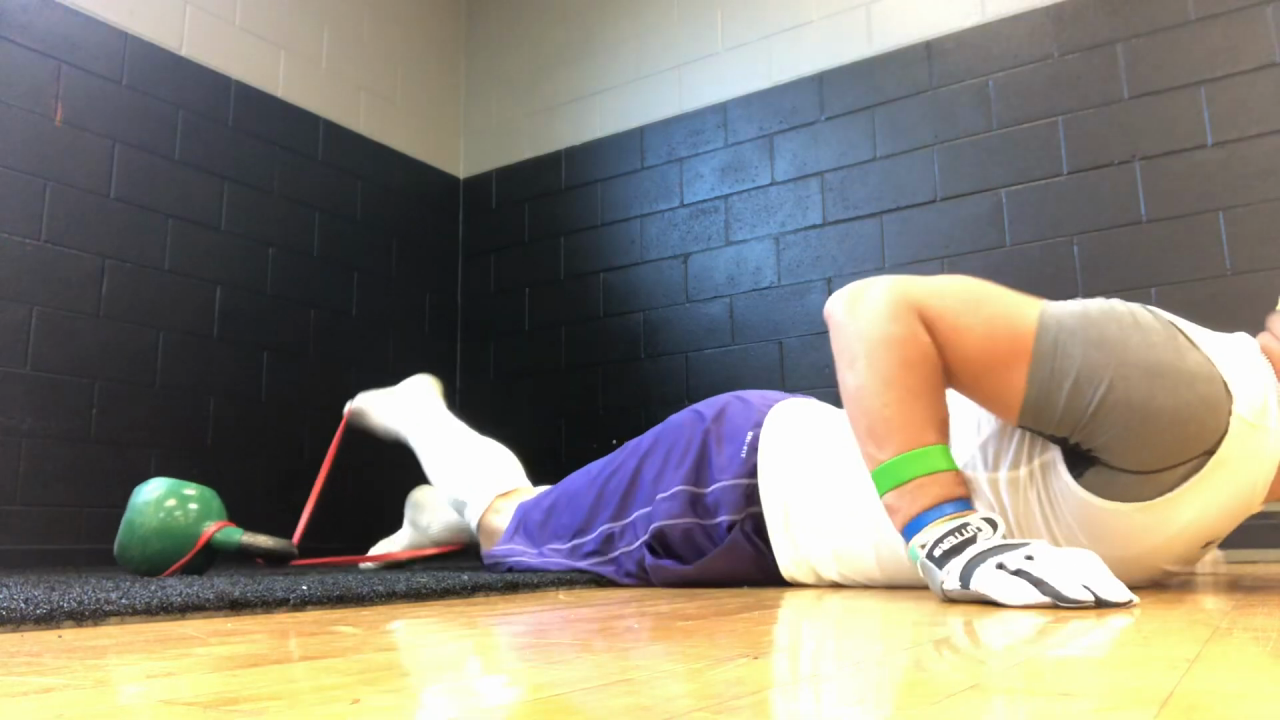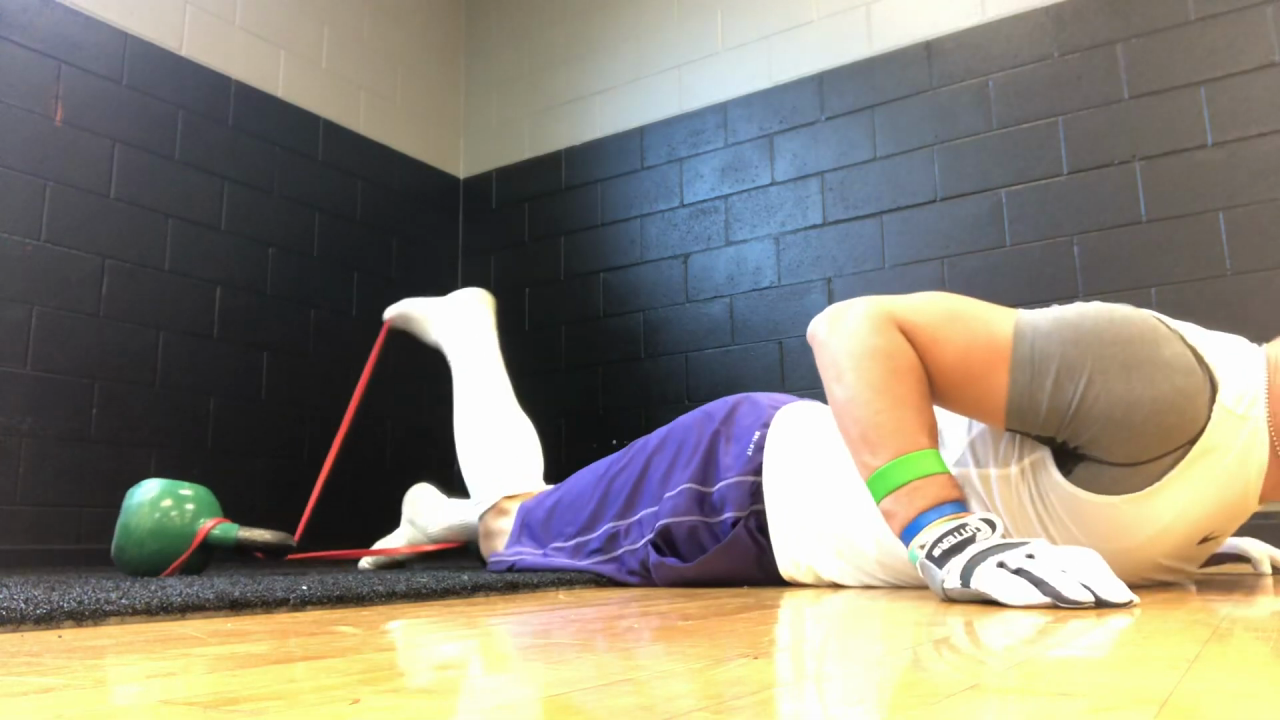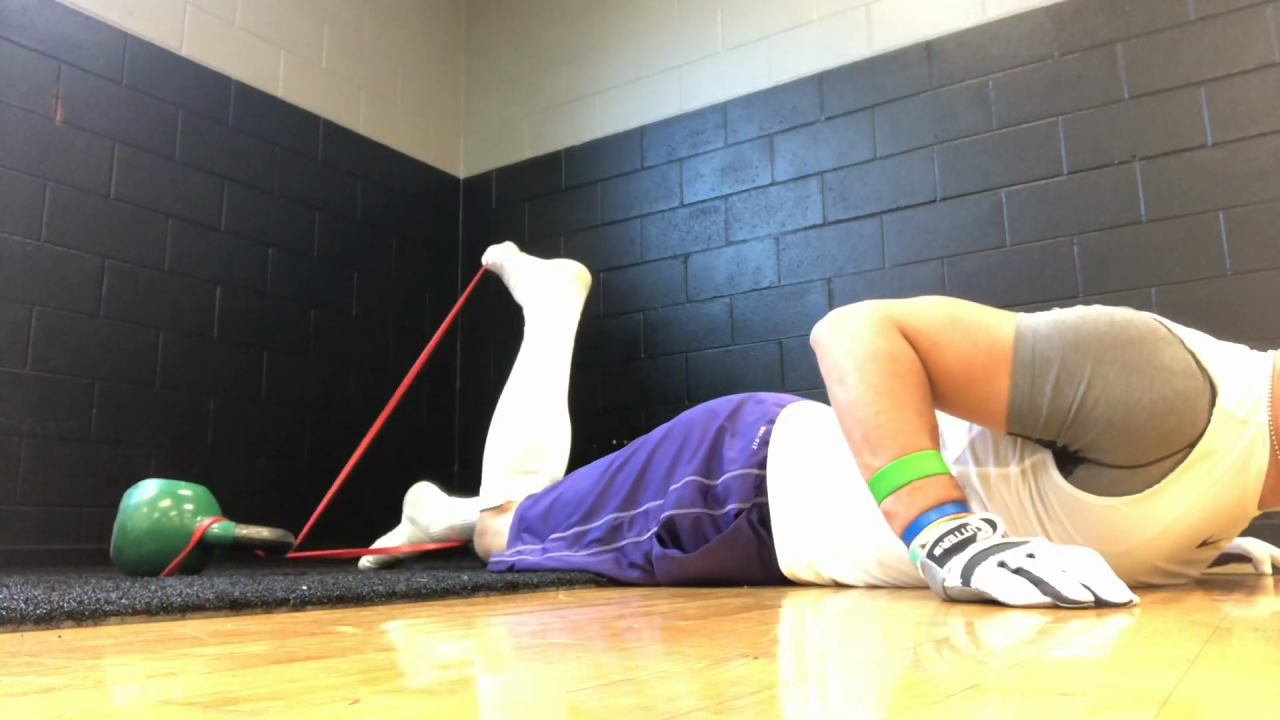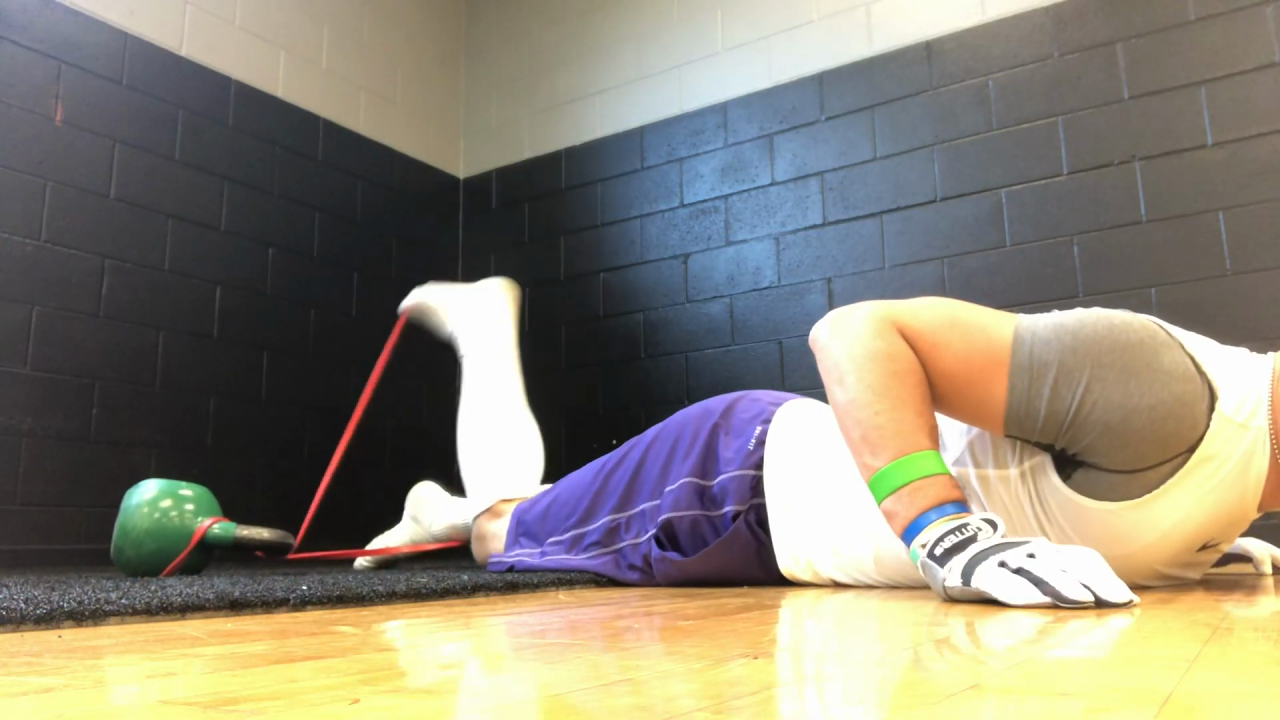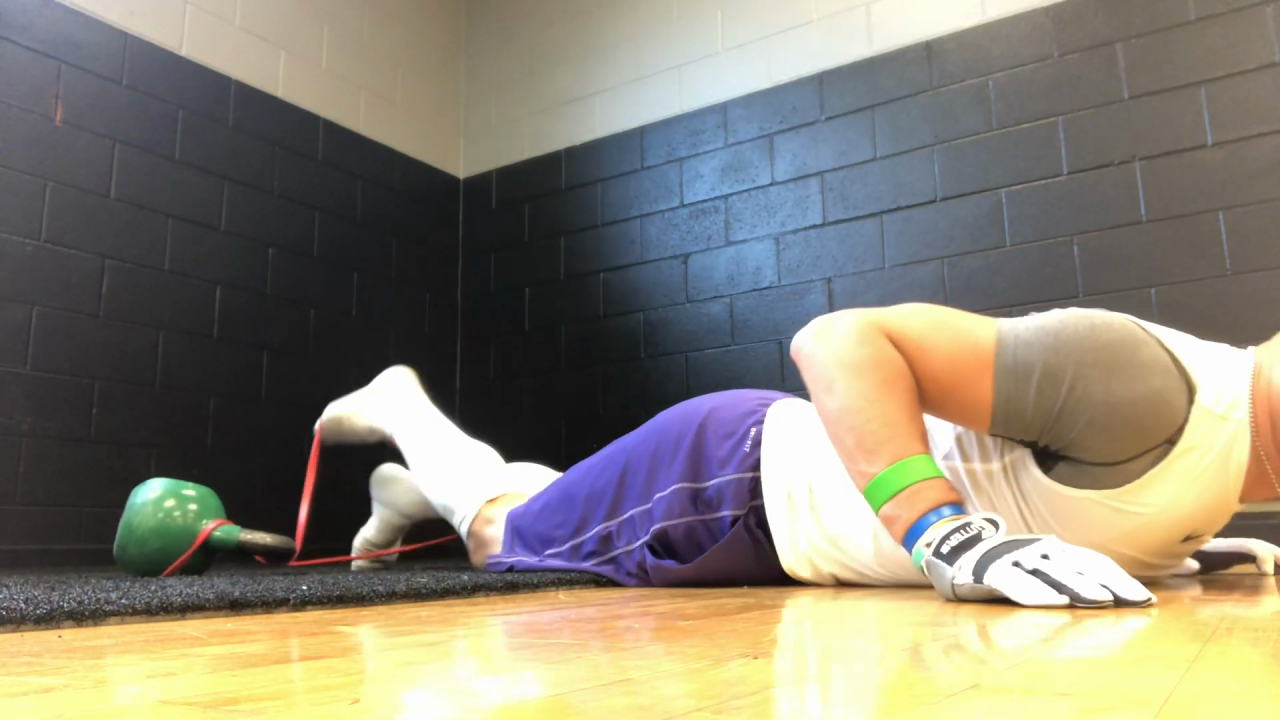
dt=0.4s
person 1, frame 1
right shoulder: (1183, 393)
right elbow: (873, 308)
left wrist: (1153, 530)
right wrist: (948, 537)
left hip: (794, 474)
right hip: (746, 480)
right knee: (507, 522)
left ankle: (441, 511)
right ankle: (419, 413)
person 1, frame 2
right shoulder: (1170, 385)
right elbow: (853, 327)
left wrist: (1186, 539)
right wrist: (949, 540)
left hip: (793, 485)
right hip: (744, 483)
right knee: (510, 529)
left ankle: (437, 513)
right ankle: (466, 326)
person 1, frame 3
right shoulder: (1170, 388)
right elbow: (856, 329)
left wrist: (1188, 537)
right wrist: (950, 537)
left hip: (794, 481)
right hip: (745, 481)
right knee: (509, 530)
left ankle: (438, 512)
right ankle: (555, 296)
person 1, frame 4
right shoulder: (1168, 390)
right elbow: (855, 330)
left wrist: (1190, 540)
right wrist: (953, 539)
left hip: (795, 472)
right hip: (740, 482)
right knee: (505, 532)
left ankle: (441, 512)
right ankle: (482, 320)
person 1, frame 5
right shoulder: (1147, 384)
right elbow: (840, 339)
left wrist: (1164, 543)
right wrist: (952, 539)
left hip: (774, 477)
right hip: (730, 481)
right knee: (503, 537)
left ankle: (415, 486)
right ankle: (400, 408)
